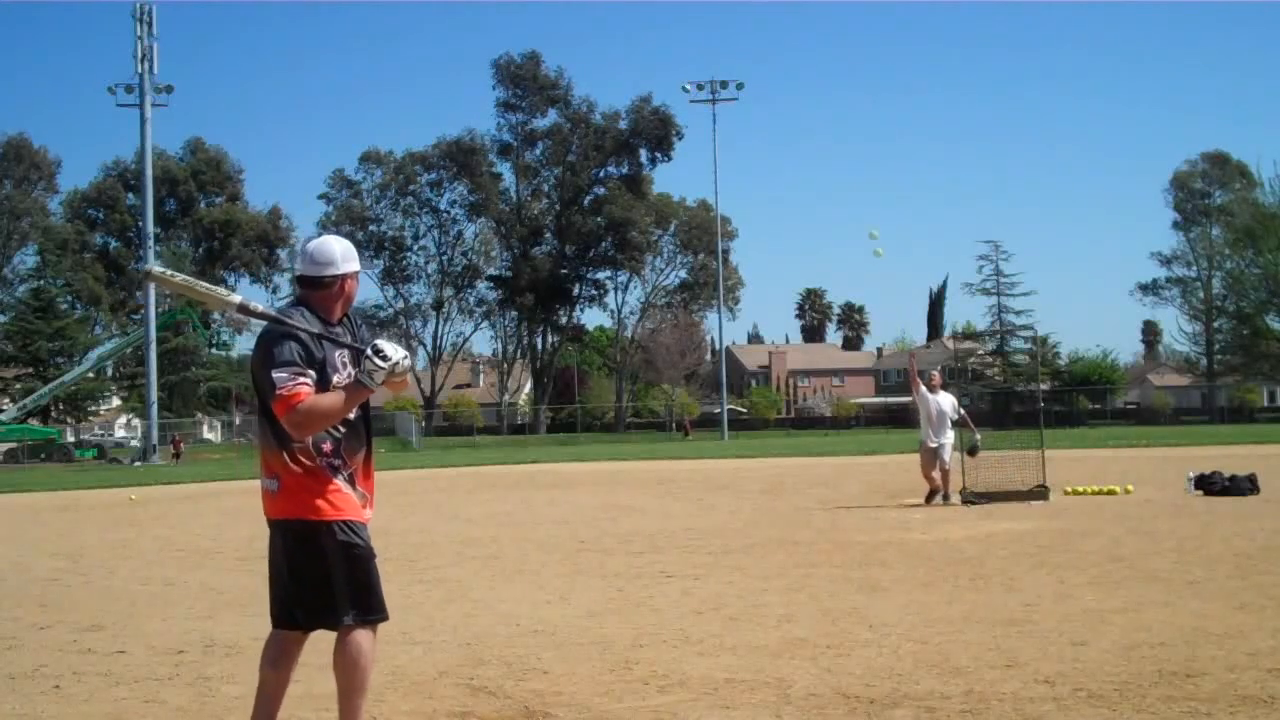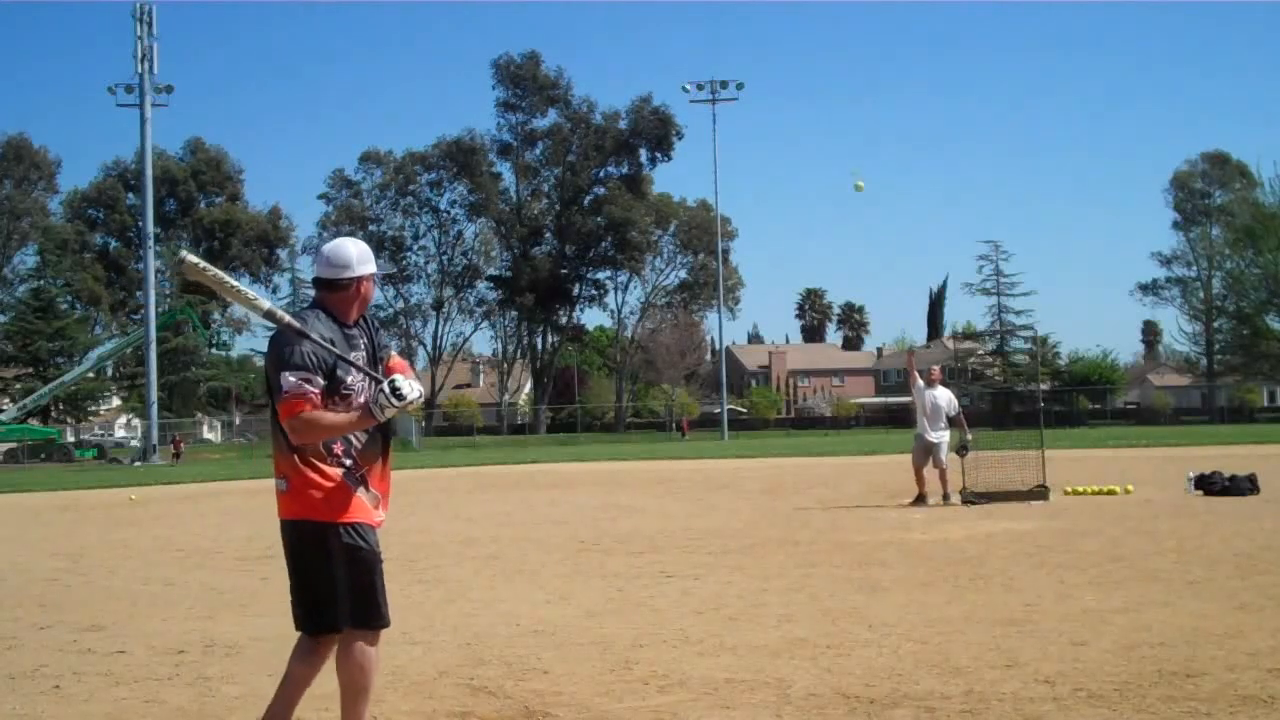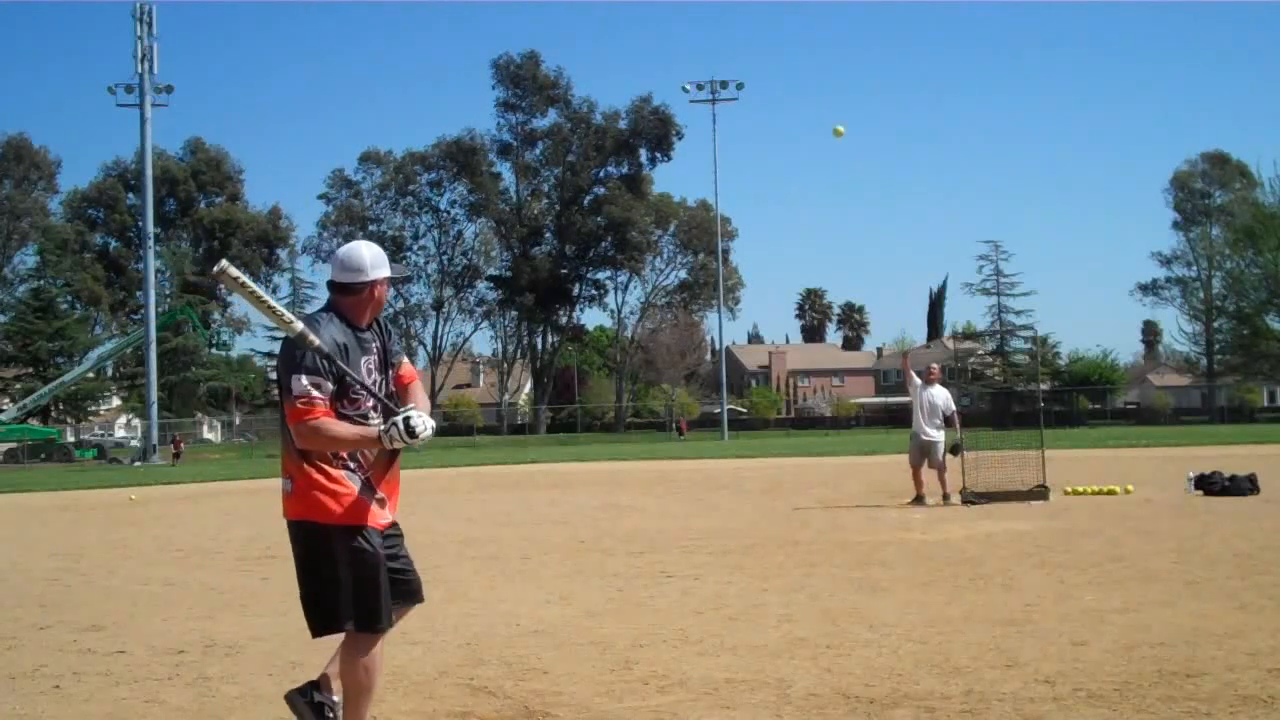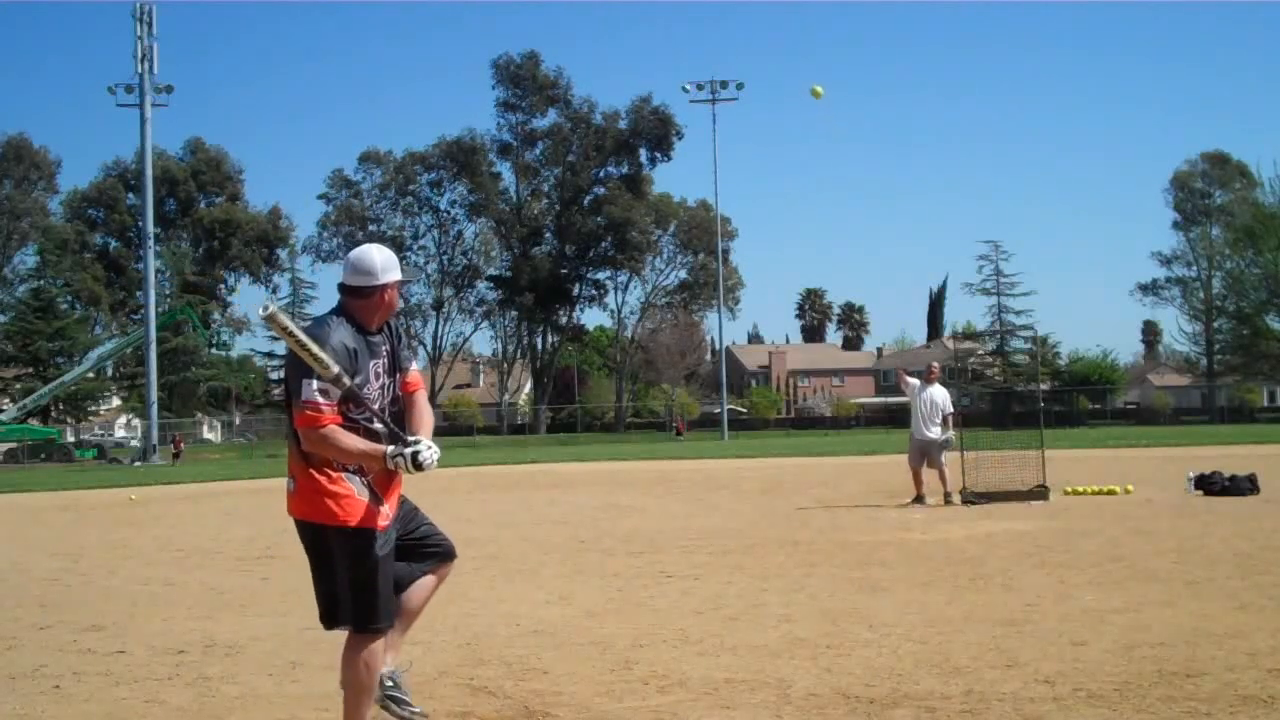
dt=0.5s
person 1, frame 1
left shoulder: (347, 327)
right shoulder: (286, 336)
left elbow: (398, 385)
right elbow: (299, 419)
left wrist: (396, 366)
right wrist: (365, 382)
left hip: (317, 499)
right hip: (314, 499)
left knee: (293, 623)
right knee: (360, 617)
person 1, frame 2
left shoulder: (365, 329)
right shoulder: (301, 338)
left elbow: (403, 375)
right elbow: (301, 426)
left wrist: (408, 387)
right wrist: (374, 411)
left hip: (349, 499)
right hip: (326, 504)
left knee: (327, 624)
right knee: (363, 623)
person 1, frame 3
left shoulder: (379, 331)
right shoulder: (317, 339)
left elbow: (410, 384)
right elbow: (308, 429)
left wrist: (416, 416)
right wrist: (384, 436)
left hip: (370, 499)
right hip: (331, 503)
left knee: (402, 594)
right knee: (368, 623)
person 1, frame 4
left shoulder: (390, 333)
right shoulder: (327, 342)
left elbow: (415, 393)
right elbow: (317, 435)
left wrist: (421, 442)
right wrist: (391, 455)
left hip: (377, 494)
right hip: (336, 502)
left knee: (437, 557)
right knee: (370, 623)
left ankle: (381, 669)
